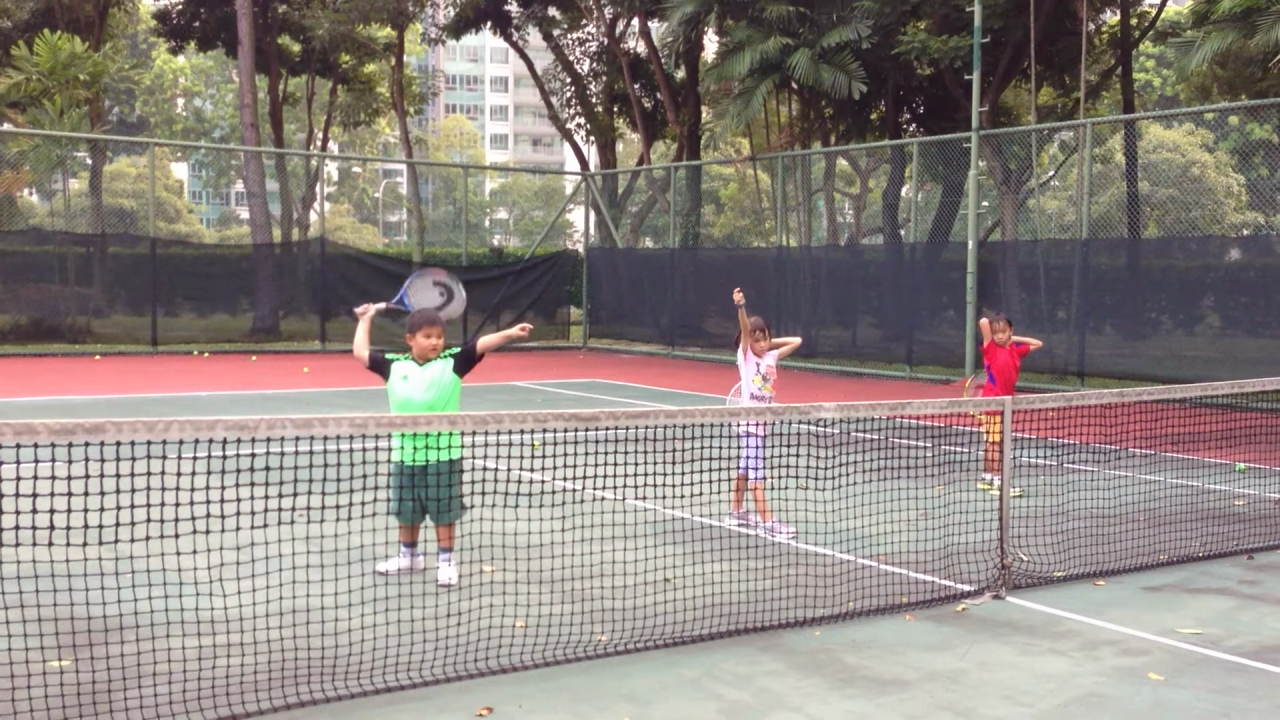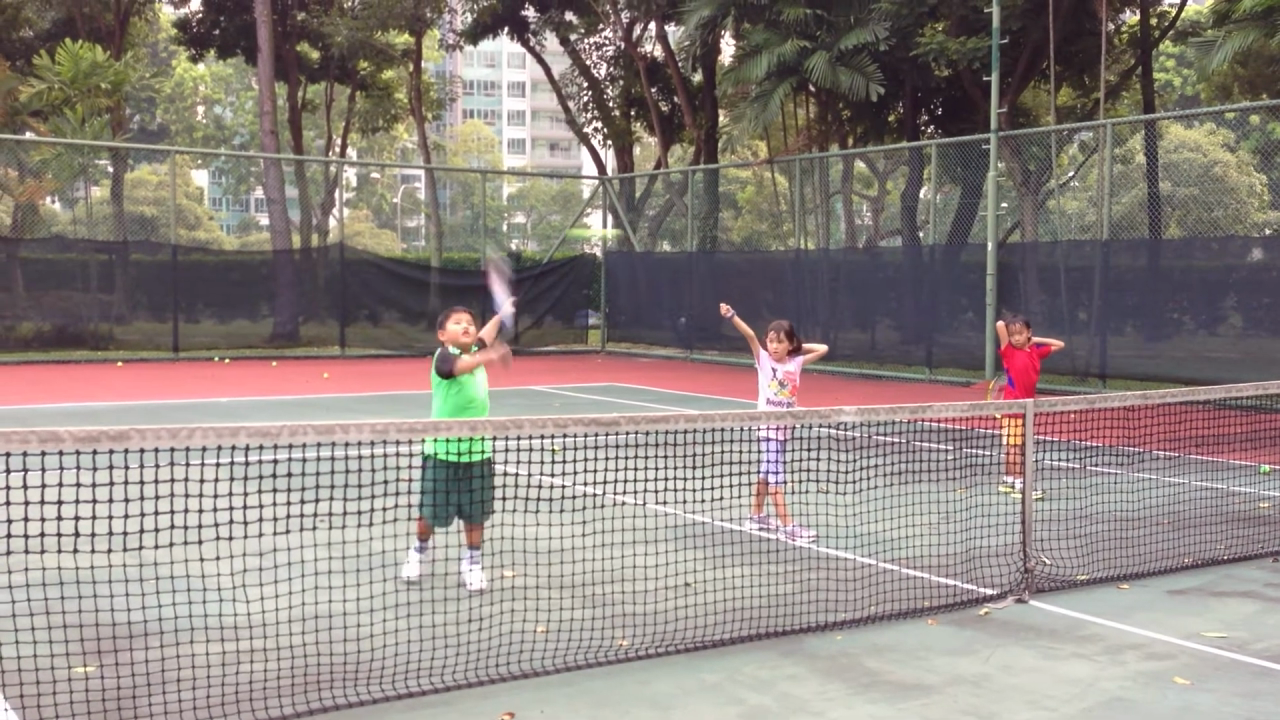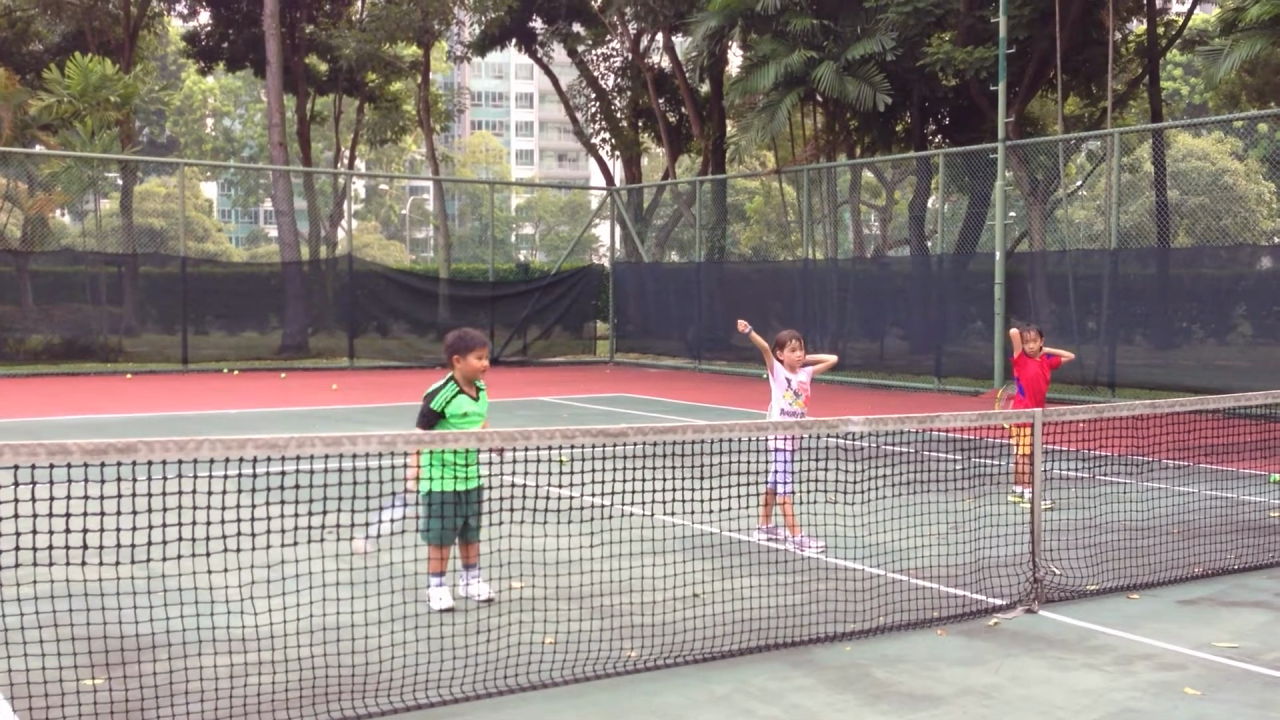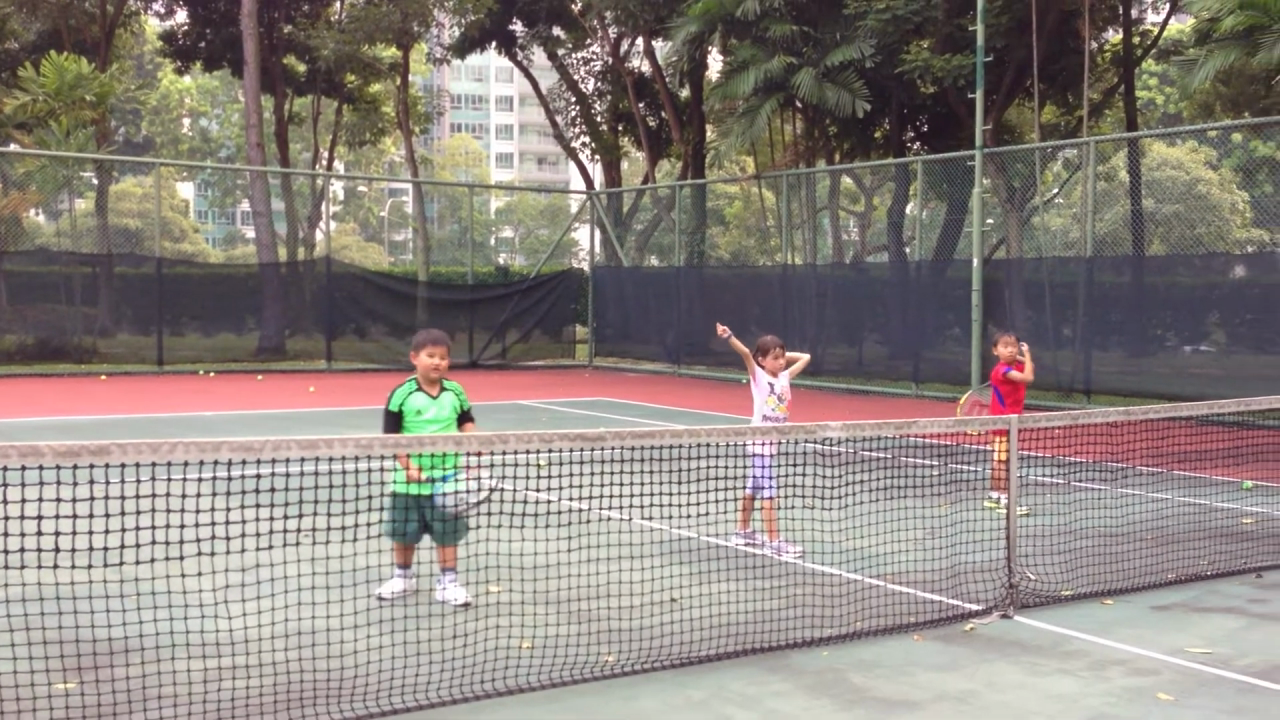
dt=1s
person 1, frame 1
left shoulder: (452, 361)
right shoulder: (394, 365)
left elbow: (482, 344)
right elbow: (360, 352)
left wrist: (510, 333)
right wrist: (366, 319)
left hip: (442, 452)
right hip: (405, 451)
left knee: (444, 511)
right knee: (406, 510)
left ankle: (446, 561)
right ankle: (409, 555)
person 1, frame 2
left shoulder: (474, 355)
right shoulder: (445, 357)
left elbow: (484, 340)
right elbow: (460, 366)
left wrist: (499, 316)
right wrist: (488, 355)
left hip: (477, 448)
right hip: (444, 448)
left knee: (476, 513)
right knee: (433, 509)
left ankle: (472, 564)
right ankle: (420, 550)
person 1, frame 3
left shoulder: (480, 389)
right shoulder: (440, 394)
right elbow: (422, 432)
right wrist: (414, 467)
left hip: (470, 475)
right hip: (442, 477)
left knee: (471, 531)
right knee: (441, 534)
left ankle: (471, 579)
right ankle: (437, 586)
person 1, frame 4
left shoulder: (455, 392)
right shoulder: (401, 394)
left elbow: (466, 421)
right elbow: (392, 435)
right wrist: (407, 465)
left hip: (446, 477)
right hip: (409, 479)
left knee: (447, 532)
right knee: (403, 533)
left ankle: (448, 582)
right ankle: (403, 577)
person 2, frame 1
left shoulder: (771, 357)
right shoulder: (745, 356)
left elbow: (796, 341)
right elbow: (745, 329)
left wrist: (771, 342)
right wrist: (740, 306)
left hip: (762, 421)
right hip: (750, 421)
left knee: (745, 469)
right knee: (756, 473)
left ankle: (736, 513)
right ankle: (767, 522)
person 2, frame 2
left shoulder: (795, 363)
right shoulder: (763, 360)
left elbow: (823, 349)
right elbow: (750, 335)
left wrist: (799, 347)
right wrist: (731, 316)
left hip: (785, 425)
right hip: (769, 426)
left knee: (766, 473)
right knee: (776, 476)
left ankle: (756, 517)
right ankle: (786, 526)
person 2, frame 3
left shoulder: (805, 373)
right shoulder: (777, 371)
left elbow: (833, 359)
right elbow: (764, 348)
left wrist: (807, 358)
right wrist: (749, 332)
left hip: (793, 436)
right hip: (779, 436)
left knee: (774, 483)
right knee: (784, 486)
left ankle: (765, 527)
right ankle: (795, 536)
person 2, frame 4
left shoulder: (785, 377)
right shoulder: (758, 377)
left elbow: (805, 357)
right elbow: (746, 354)
left wrist: (785, 356)
right wrist: (729, 336)
left hip: (772, 441)
right hip: (761, 440)
left knee: (754, 487)
right knee: (768, 491)
left ankle: (743, 532)
right ankle: (774, 541)
person 3, frame 1
left shoulder: (1016, 350)
right shoulder: (990, 348)
left elbow: (1038, 344)
right elbow: (983, 322)
left wrist: (1015, 339)
right wrist: (987, 329)
left knee: (992, 443)
right knee: (994, 443)
left ankle: (987, 477)
right ankle: (997, 481)
person 3, frame 2
left shoulder: (1036, 351)
right shoulder: (1009, 351)
left elbow: (1060, 344)
right elbow: (999, 324)
left wrist: (1036, 340)
right wrist: (1005, 324)
left knee: (1013, 446)
right knee: (1015, 446)
left ankle: (1009, 481)
right ankle: (1019, 484)
person 3, frame 3
left shoulder: (1046, 361)
right shoulder: (1021, 360)
left elbow: (1070, 356)
right elbow: (1013, 332)
left wrist: (1046, 350)
right wrist: (1017, 332)
left knee: (1023, 455)
right knee: (1024, 455)
left ankle: (1018, 490)
right ankle: (1028, 494)
person 3, frame 4
left shoulder: (1014, 367)
right shoulder: (1003, 370)
left elbow: (1029, 368)
right elbow: (1029, 377)
left wrist: (1020, 357)
right wrist: (1028, 355)
left knee: (999, 461)
right knee: (1002, 461)
left ankle: (994, 496)
right ankle: (1004, 500)
